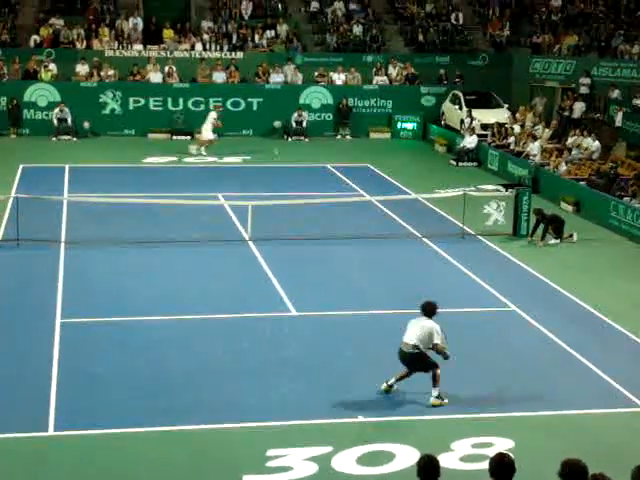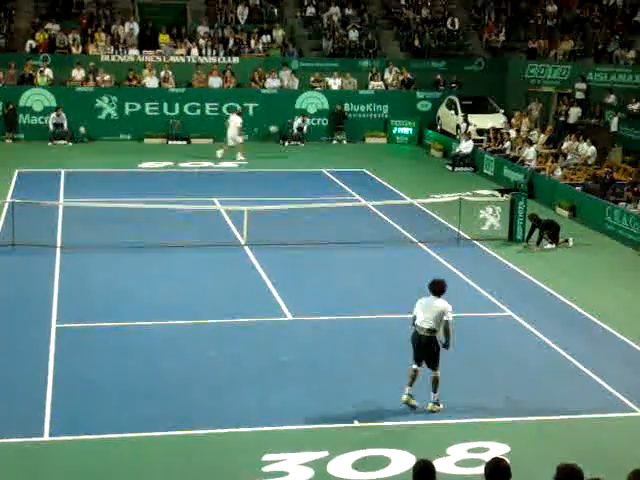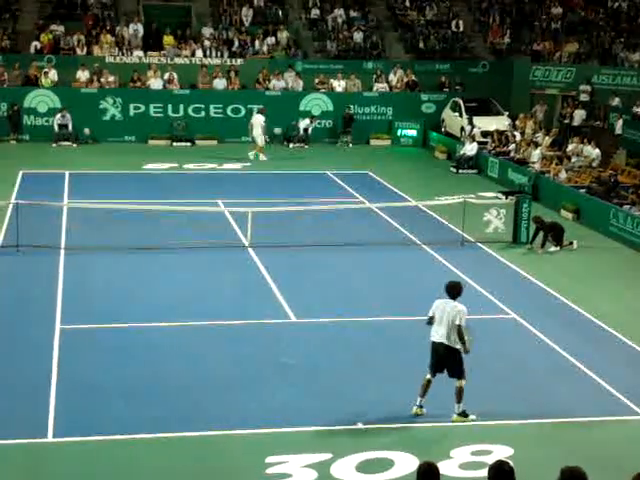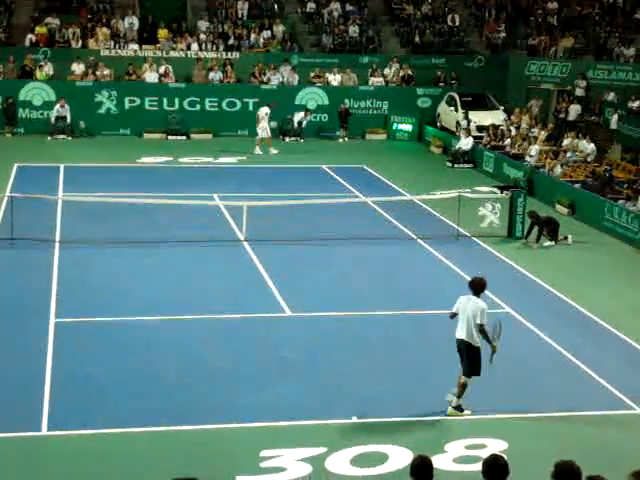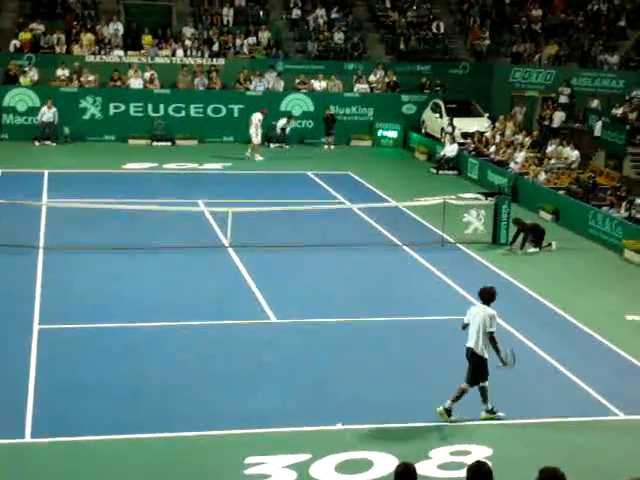
dt=0.4s
person 1, frame 1
left shoulder: (413, 321)
right shoulder: (434, 327)
right elbow: (437, 347)
left wrist: (430, 347)
right wrist: (445, 354)
left hip: (402, 352)
right hip: (414, 354)
left knee: (411, 369)
right knee: (435, 368)
left ankle: (389, 384)
right ankle: (435, 397)
person 1, frame 2
left shoulder: (421, 301)
right shoulder: (446, 306)
left elbow: (413, 320)
right elbow: (446, 326)
right wrist: (447, 342)
left hip: (416, 335)
right hip: (430, 339)
left knee: (416, 365)
right knee: (435, 370)
left ankle: (408, 394)
right ankle: (434, 403)
person 1, frame 3
left shoulder: (438, 303)
right shoulder: (461, 309)
left elbow: (429, 321)
right elbow: (459, 330)
right wrist: (465, 346)
left hip: (436, 343)
right hip: (451, 347)
left knee: (431, 374)
right knee: (460, 379)
left ankle: (418, 405)
right ankle: (459, 413)
person 1, frame 4
left shoulder: (462, 299)
right shoulder: (481, 306)
left elbow: (452, 315)
right elbow: (481, 329)
right wrist: (492, 344)
left hip: (460, 339)
right hip: (471, 342)
left knee: (467, 371)
right knee: (467, 375)
left ankle: (454, 395)
right ankle: (455, 406)
person 1, frame 5
left shoulder: (473, 309)
right shoulder: (491, 314)
left elbow: (464, 327)
right elbow: (491, 337)
right wrist: (500, 355)
left hip: (470, 348)
right hip: (479, 351)
left knee: (483, 380)
right knee: (469, 383)
left ankle: (488, 409)
right ankle: (446, 407)
